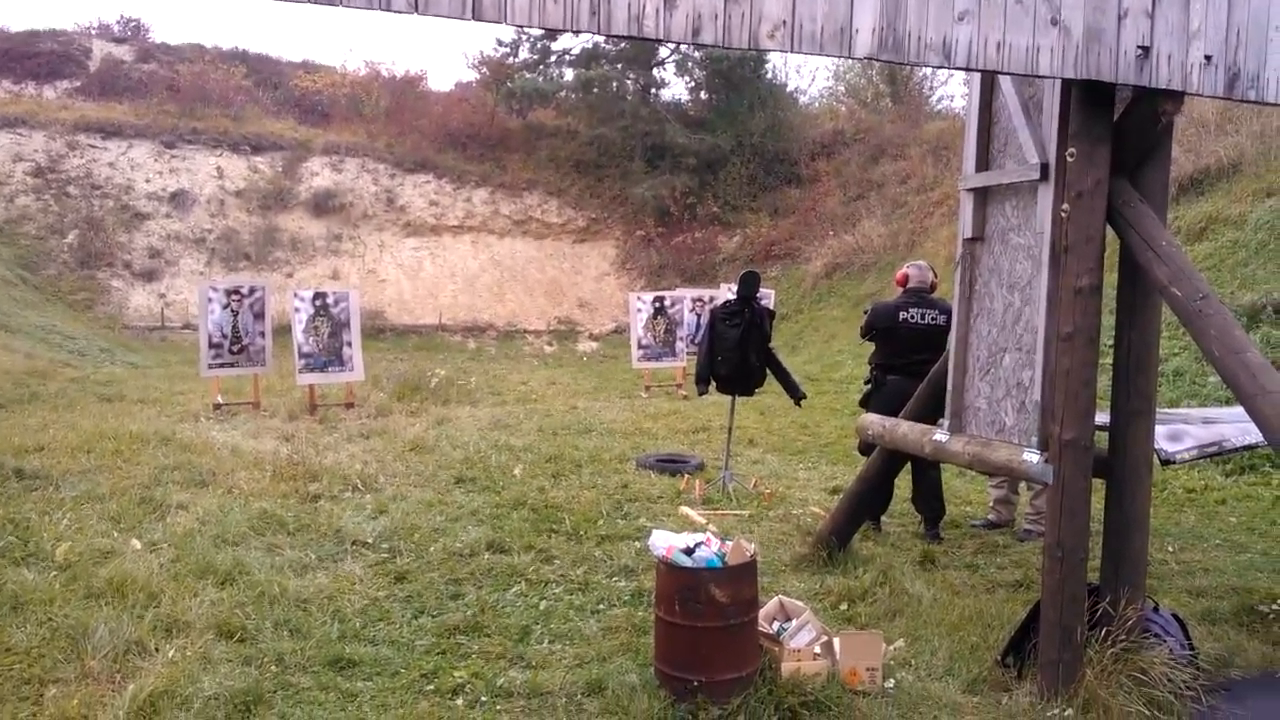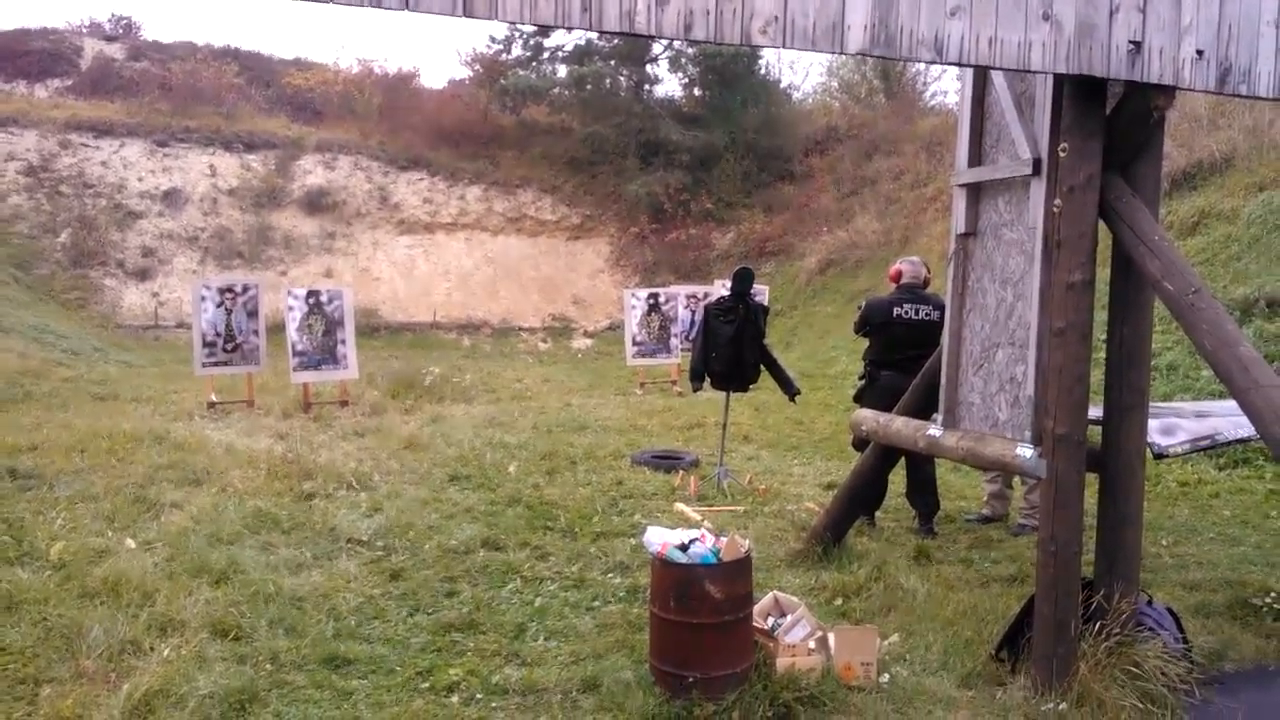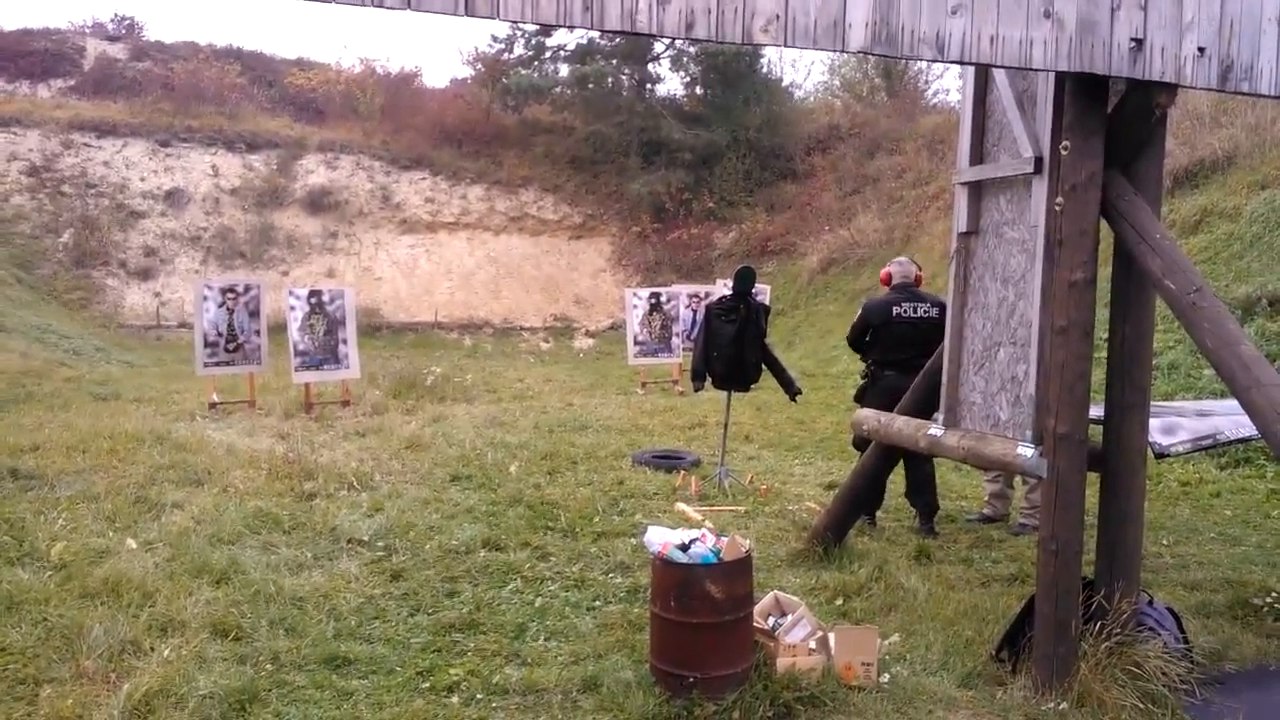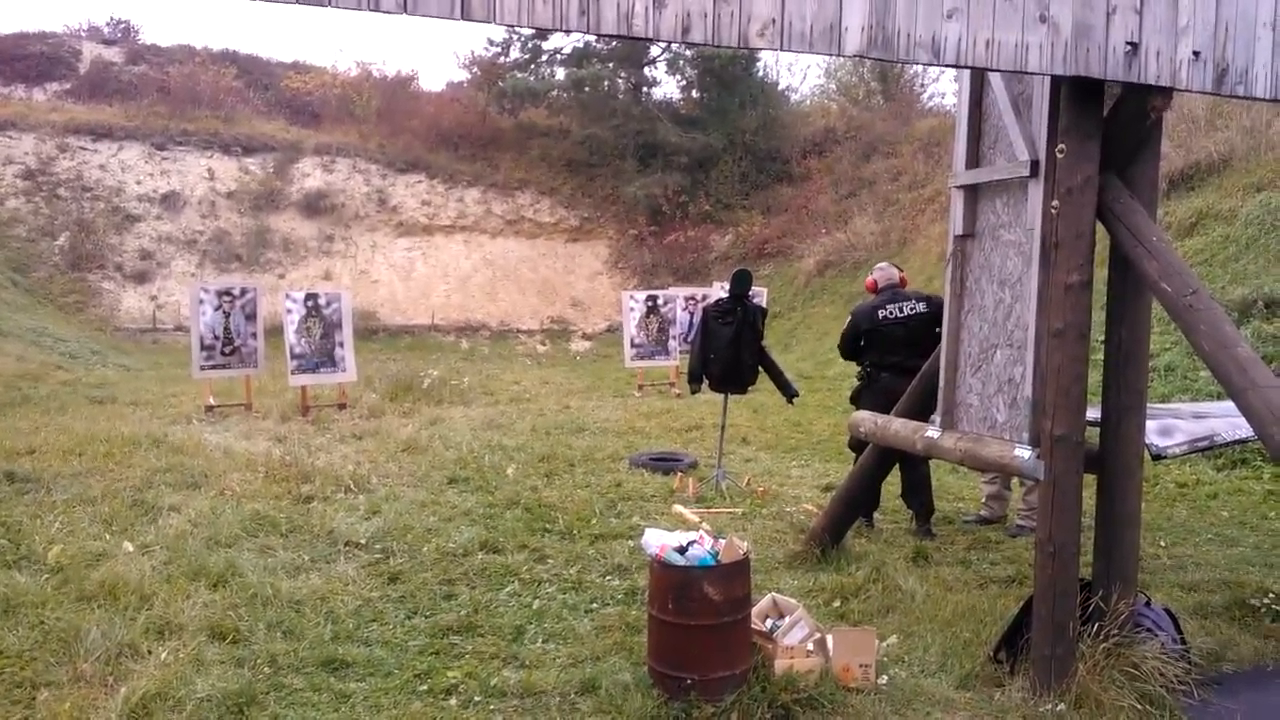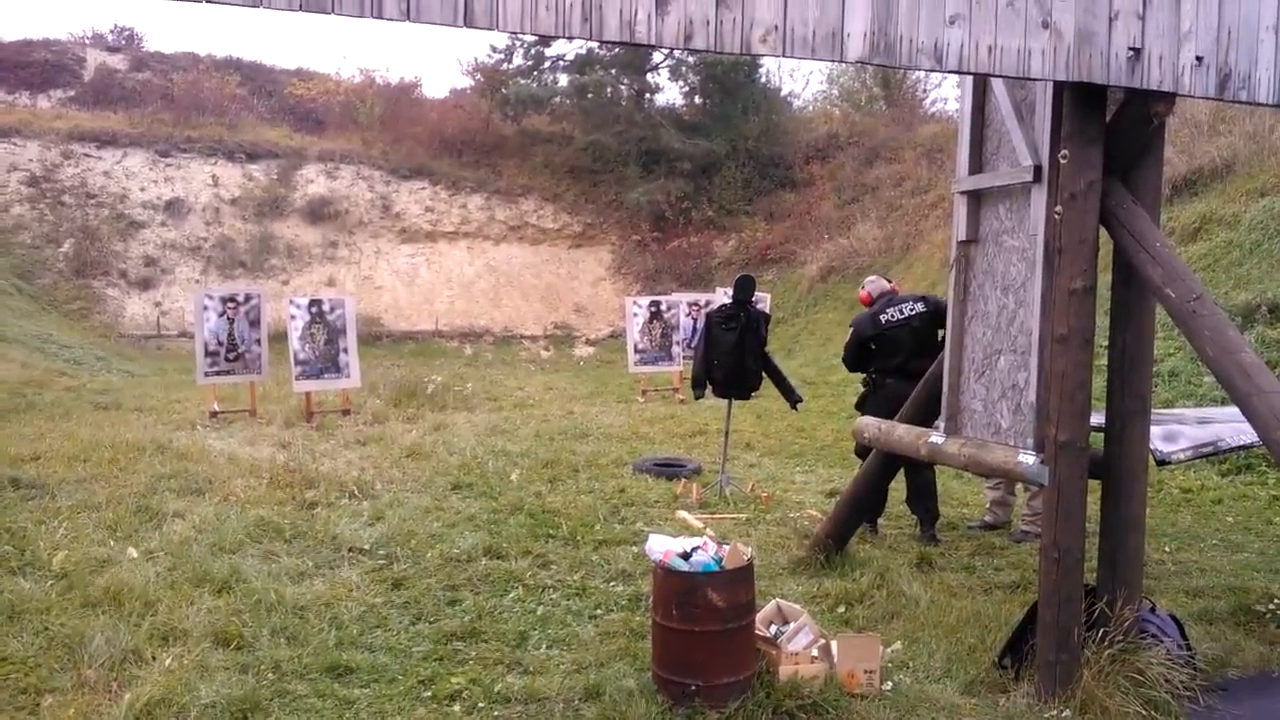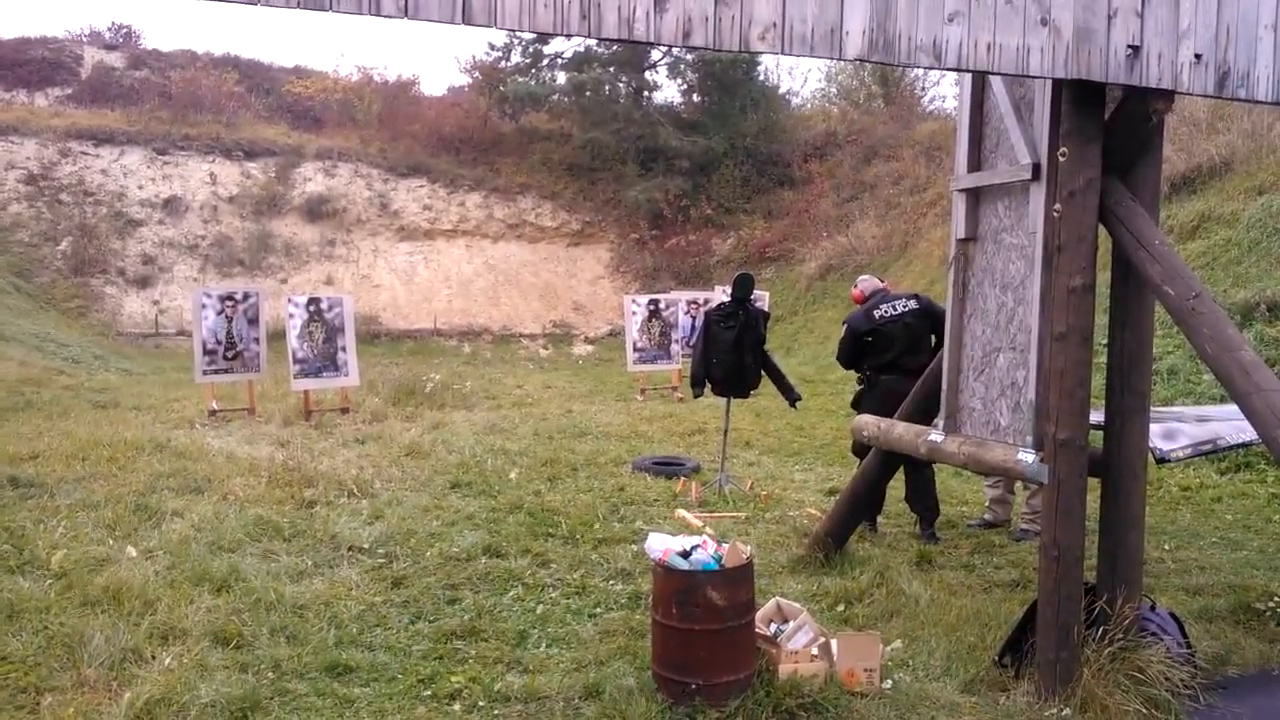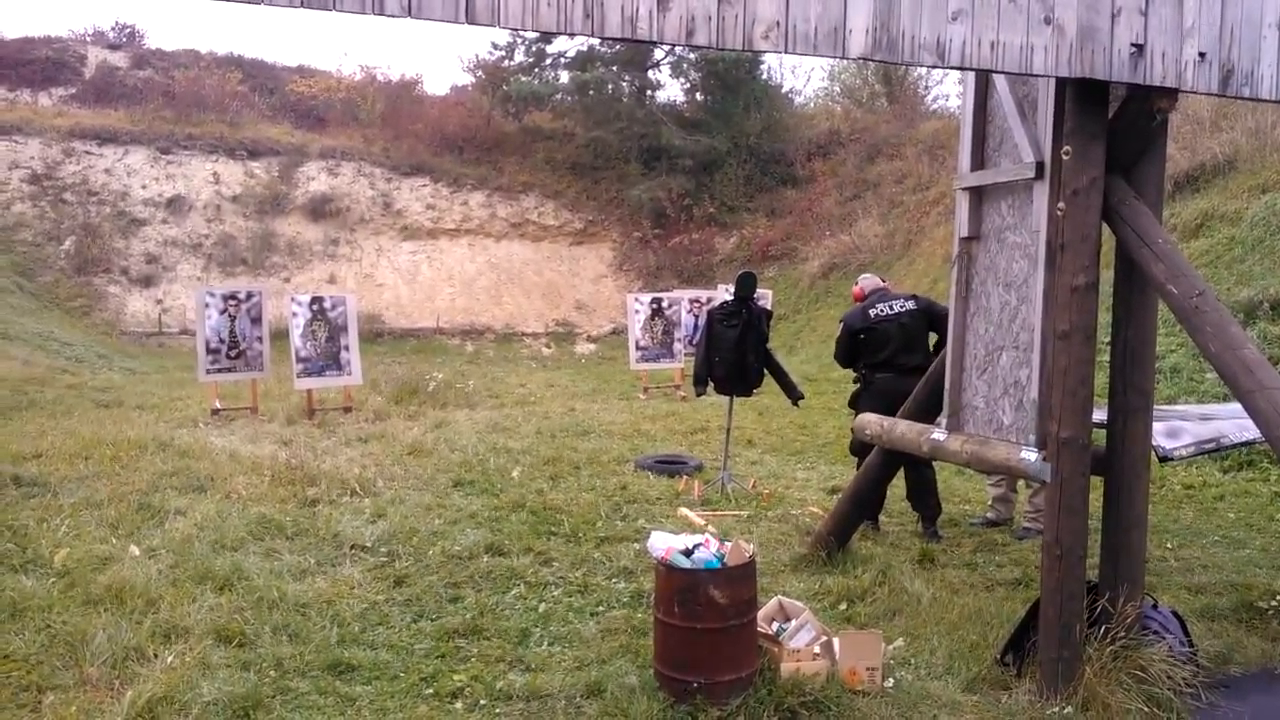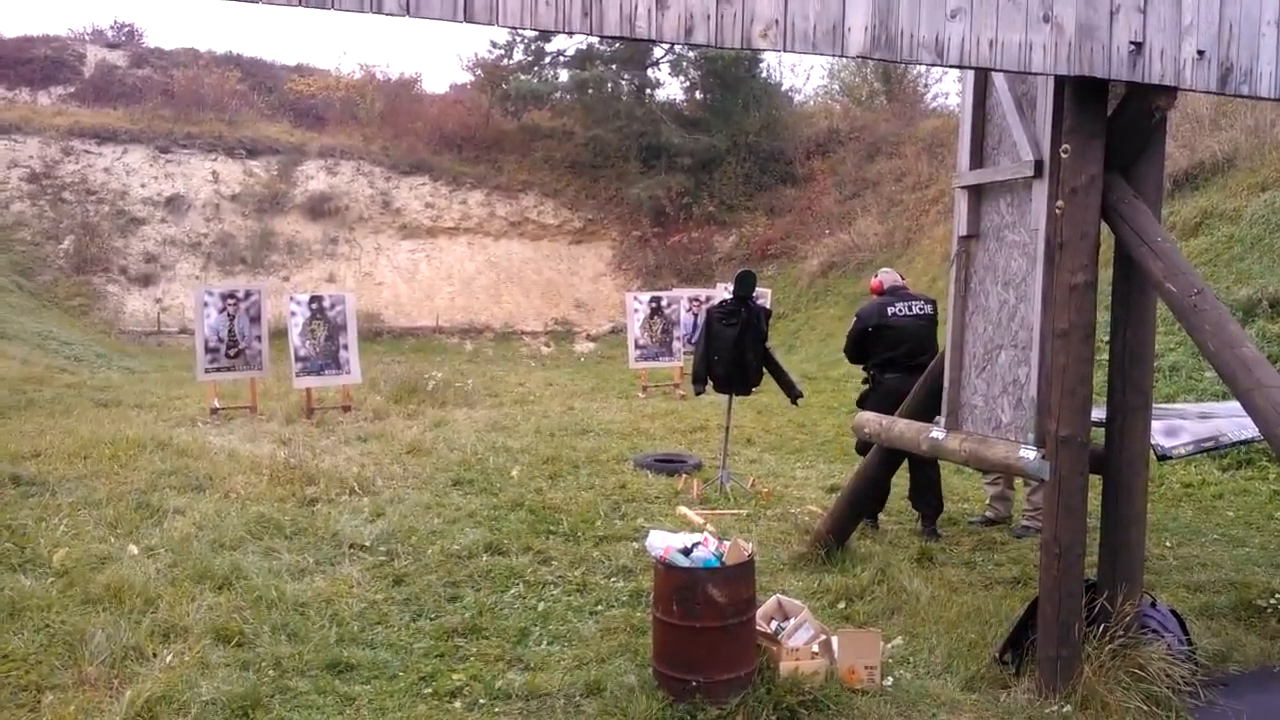
dt=0.4s
person 1, frame 1
left shoulder: (884, 310)
right shoulder: (946, 312)
left elbow: (866, 333)
right elbow: (952, 346)
left hip: (890, 389)
right knee: (926, 458)
left ankle: (872, 517)
right ankle: (932, 524)
person 1, frame 2
left shoulder: (878, 306)
right shoulder: (939, 308)
left elbow: (859, 329)
right elbow: (946, 341)
left hip: (883, 385)
right knee: (921, 453)
left ankle: (866, 512)
right ankle: (926, 519)
person 1, frame 3
left shoulder: (875, 307)
right shoulder: (938, 307)
left elbow: (854, 340)
left hip: (884, 385)
left knee: (873, 449)
right knee: (920, 453)
left ankle: (867, 512)
right ankle: (926, 519)
person 1, frame 4
left shoulder: (863, 313)
right shoulder: (928, 303)
left elbow: (846, 350)
right wrist: (924, 351)
left hip: (879, 387)
left knee: (869, 451)
right knee: (915, 454)
left ankle: (864, 514)
right ankle: (923, 520)
person 1, frame 5
left shoulder: (865, 322)
right shoulder: (925, 304)
left elbow: (851, 362)
right wrist: (935, 354)
left hip: (886, 393)
right knee: (921, 459)
left ankle: (868, 519)
right ankle: (927, 525)
person 1, frame 6
left shoulder: (858, 319)
right shoulder: (918, 303)
left elbow: (845, 360)
right elbow: (947, 328)
right wrist: (931, 361)
left hip: (882, 391)
left knee: (872, 455)
right knee: (919, 457)
left ankle: (867, 519)
right ankle: (927, 524)
person 1, frame 7
left shoulder: (855, 317)
right shoulder: (917, 304)
left elbow: (843, 358)
right elbow: (949, 325)
right wrist: (935, 357)
left hip: (879, 389)
right hip: (917, 387)
left knee: (870, 455)
right knee: (919, 456)
left ankle: (868, 517)
right ankle: (929, 523)
person 1, frame 8
left shoulder: (870, 312)
right shoulder: (928, 305)
left elbow: (853, 353)
left hip: (888, 388)
right knee: (925, 455)
left ankle: (868, 516)
right ankle: (929, 522)
